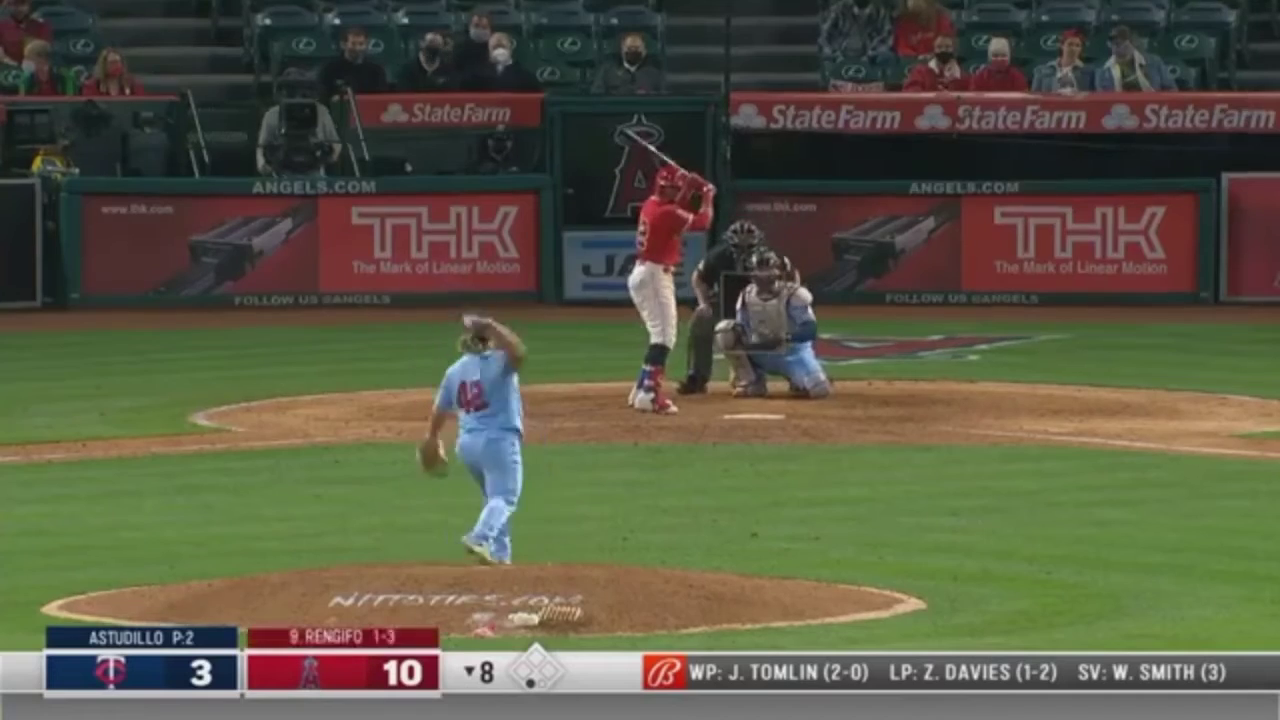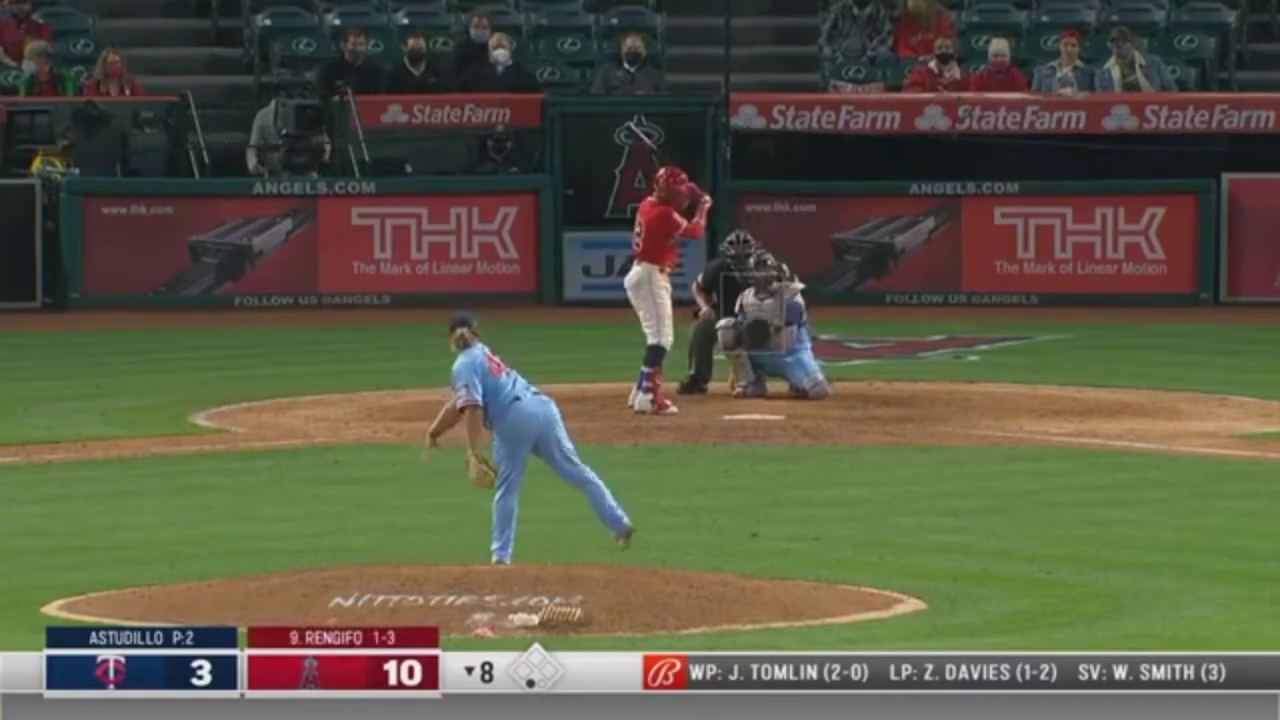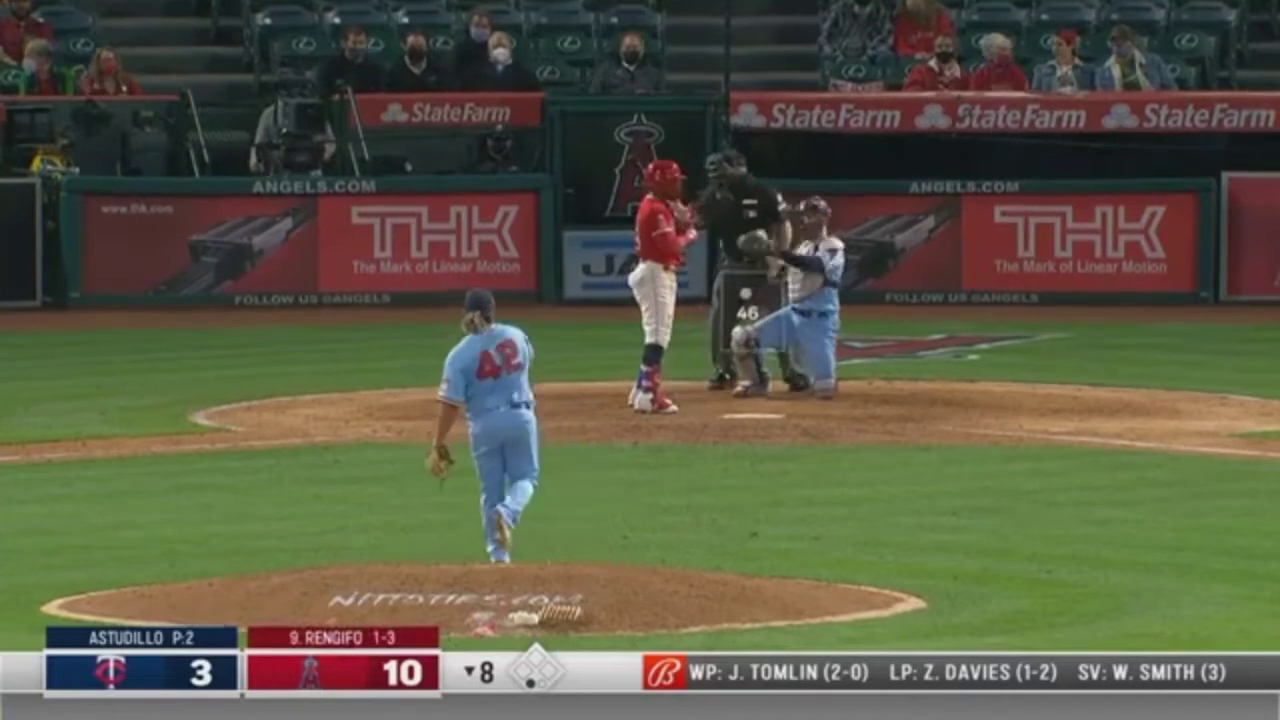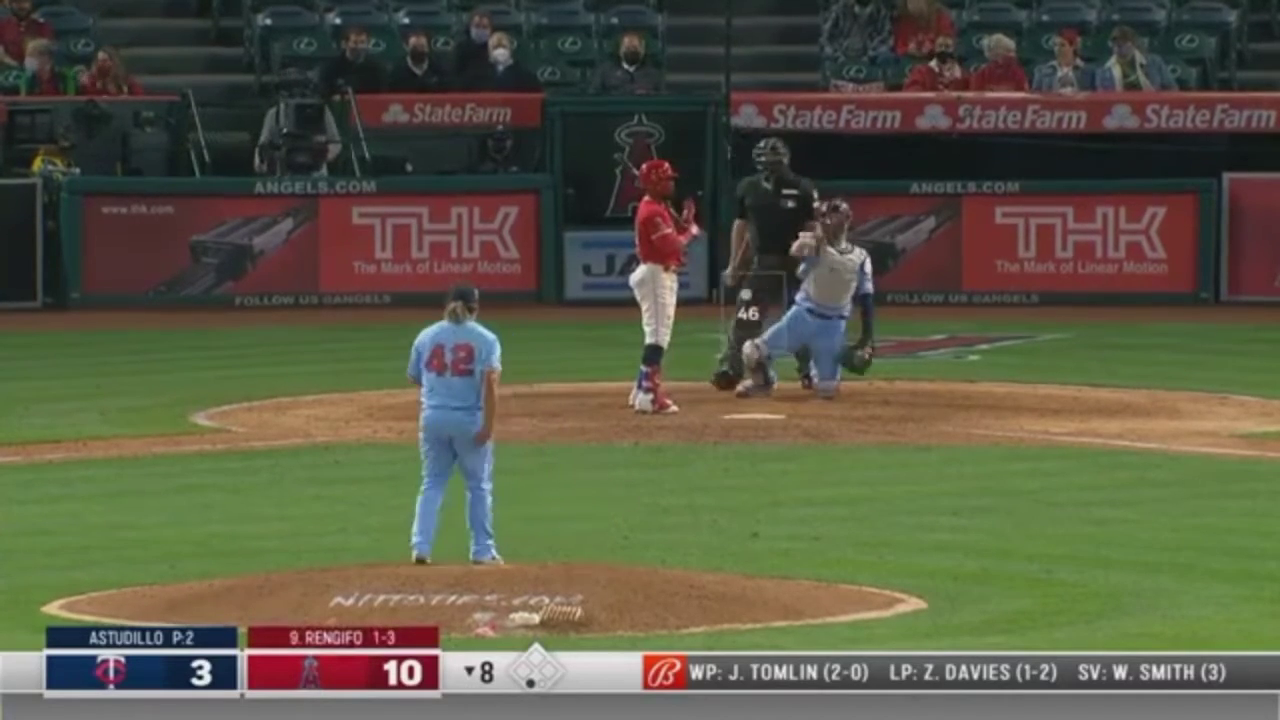
dt=1s
person 1, frame 1
left shoulder: (456, 372)
right shoulder: (496, 362)
left elbow: (439, 412)
right elbow: (516, 353)
left wrist: (432, 440)
right wrist: (491, 325)
left hip: (468, 444)
right hip: (499, 441)
left knee: (495, 495)
right knee: (504, 498)
left ankle: (500, 552)
right ankle: (479, 539)
person 1, frame 2
left shoulder: (463, 366)
right shoulder: (484, 353)
left elbow: (473, 408)
right elbow: (460, 403)
left wrist: (474, 450)
right wrist: (434, 432)
left hip: (513, 422)
right hip: (543, 409)
left knee: (507, 490)
right knee: (575, 471)
left ankle: (501, 555)
right ankle: (619, 524)
person 1, frame 3
left shoulder: (459, 354)
right shoulder: (515, 335)
left elbow: (450, 405)
left wrist: (438, 443)
left hip: (485, 424)
right hip: (521, 417)
left knee: (491, 489)
right knee: (524, 476)
left ankle: (498, 552)
right ankle: (507, 513)
person 1, frame 4
left shoulder: (426, 336)
right shoulder: (486, 339)
left elbow: (414, 378)
right elbow: (490, 385)
right wrist: (489, 425)
left hip: (433, 417)
right hip: (470, 419)
left knee: (433, 482)
right knee: (479, 486)
left ankle: (421, 546)
right ankle: (483, 550)
person 2, frame 1
left shoulder: (651, 204)
right shoulder: (667, 212)
left elbow: (679, 206)
right elbow: (702, 222)
left wrist: (691, 188)
right wrist: (708, 195)
left hip: (646, 273)
right hip: (654, 276)
left knee: (660, 335)
right knee: (665, 336)
left ankle: (641, 390)
right ankle: (650, 395)
person 2, frame 2
left shoulder: (648, 204)
right shoulder: (662, 212)
left elbow: (672, 213)
right elbow: (695, 231)
left wrist: (689, 199)
right wrist: (704, 203)
left hip: (643, 273)
right hip: (651, 276)
left knee: (657, 336)
right knee: (661, 337)
left ankle: (642, 392)
right ankle: (648, 396)
person 2, frame 3
left shoulder: (661, 205)
right shoulder: (655, 209)
left elbow: (674, 234)
right elbow: (672, 245)
left wrist: (684, 223)
right wrist: (690, 234)
left hip: (660, 273)
right hip: (655, 274)
left knee: (657, 334)
right knee: (658, 334)
left ankle: (642, 390)
right ankle: (647, 396)
person 2, frame 4
left shoulder: (660, 207)
right shoulder: (652, 211)
left elbow: (675, 233)
right elbow: (673, 246)
left wrist: (685, 219)
right wrist: (692, 230)
left hip: (663, 274)
right hip: (656, 275)
left knee: (657, 334)
right knee: (658, 335)
left ankle: (642, 390)
right ankle: (648, 395)
person 3, frame 1
right shoulder: (718, 257)
left elbow: (792, 275)
right elbow: (698, 277)
right wrist: (703, 302)
right hip: (725, 303)
right knee: (700, 321)
right ankle: (697, 378)
person 3, frame 2
right shoulder: (717, 268)
right elbow: (697, 287)
right wrist: (705, 306)
right hip: (724, 311)
right knee: (701, 331)
right ankle: (697, 378)
person 3, frame 3
left shoulder: (764, 193)
right shoulder: (714, 195)
left elbow: (784, 229)
right elbow: (693, 219)
left wrist: (777, 264)
left hip: (764, 267)
right hip: (730, 266)
right knee: (720, 319)
left ankle: (793, 373)
right ankle: (725, 371)
person 3, frame 4
left shoulder: (802, 188)
right shoulder: (748, 187)
left elbow: (813, 227)
right elbow: (742, 226)
right wrist: (735, 265)
left hip: (793, 262)
right hip: (761, 262)
right knee: (745, 315)
left ankle: (807, 370)
right ankle: (732, 370)
person 4, frame 1
left shoulder: (794, 295)
right shoulder: (747, 296)
left elbow: (810, 330)
right elbow: (740, 330)
left wrist: (781, 337)
right wrist: (751, 339)
left hip: (793, 354)
right hip: (761, 355)
left knee: (819, 389)
right knee: (725, 329)
left ankle: (797, 378)
right ankle: (753, 381)
person 4, frame 2
left shoulder: (789, 291)
right shoulder: (746, 298)
left elbow: (796, 314)
right elbow: (741, 334)
left wrist: (773, 326)
left hip: (794, 355)
right hip: (762, 355)
left knee: (819, 390)
right knee: (726, 326)
left ankle: (798, 381)
right ankle: (752, 382)
person 4, frame 3
left shoulder: (832, 247)
right shoulder: (803, 246)
left elbow: (813, 265)
left wrist: (778, 252)
left hip: (819, 320)
right hip: (793, 313)
left knee: (825, 389)
right knee: (741, 337)
left ankle: (822, 377)
right ankle: (757, 382)
person 4, frame 4
left shoulder: (860, 258)
right shoulder: (814, 243)
left elbow: (865, 300)
right elbow: (795, 251)
left wrist: (867, 337)
right wrist: (801, 245)
left hip: (833, 324)
right hip: (802, 315)
left knee: (828, 389)
right knee: (753, 351)
left ankle: (819, 373)
right ankle: (763, 382)
